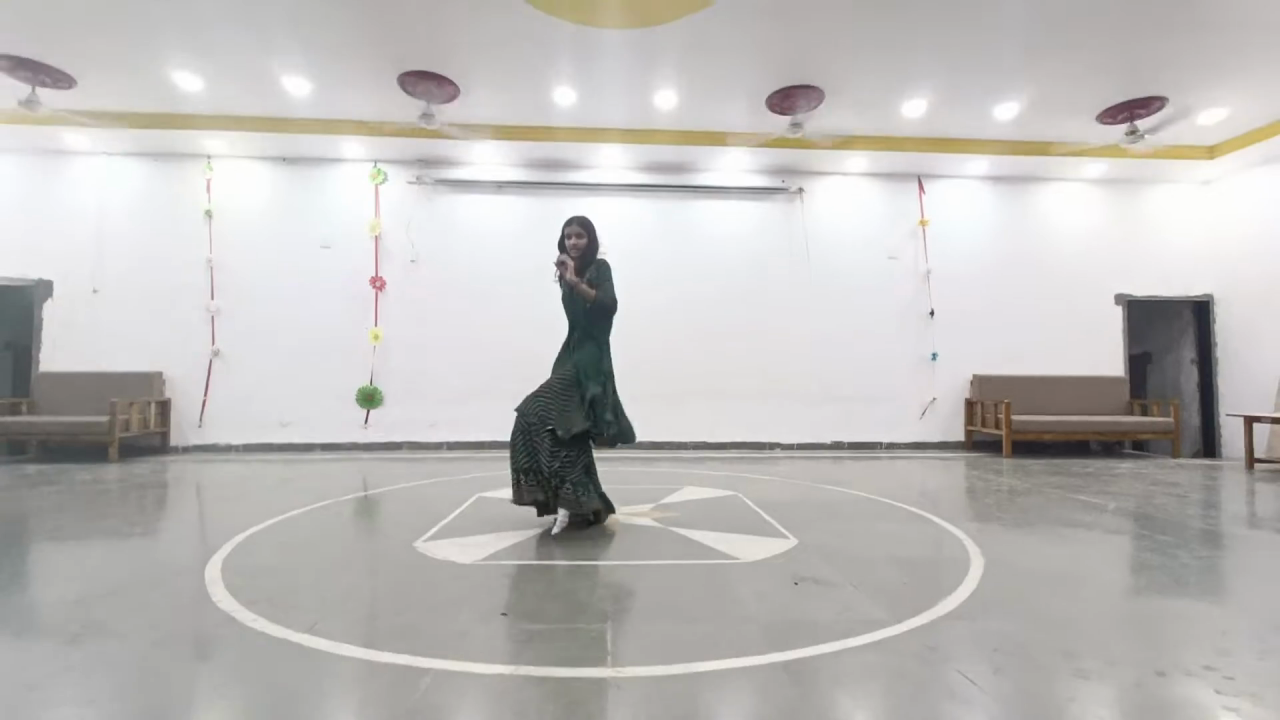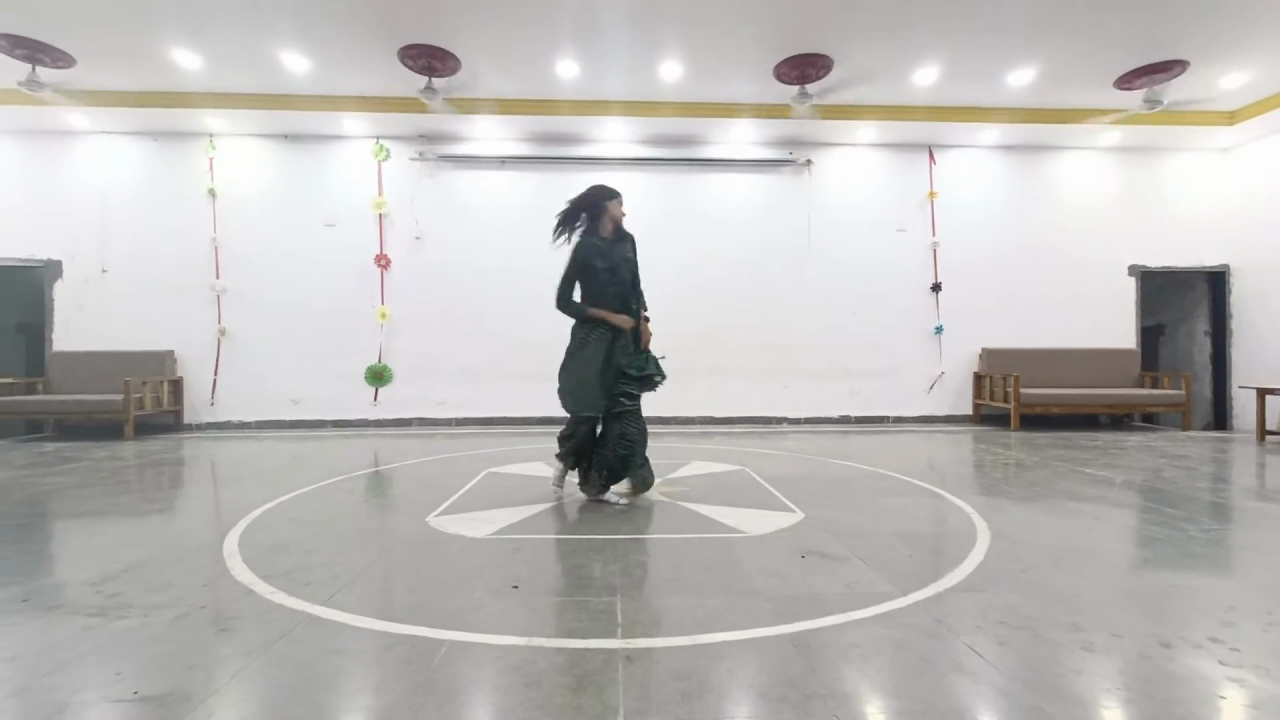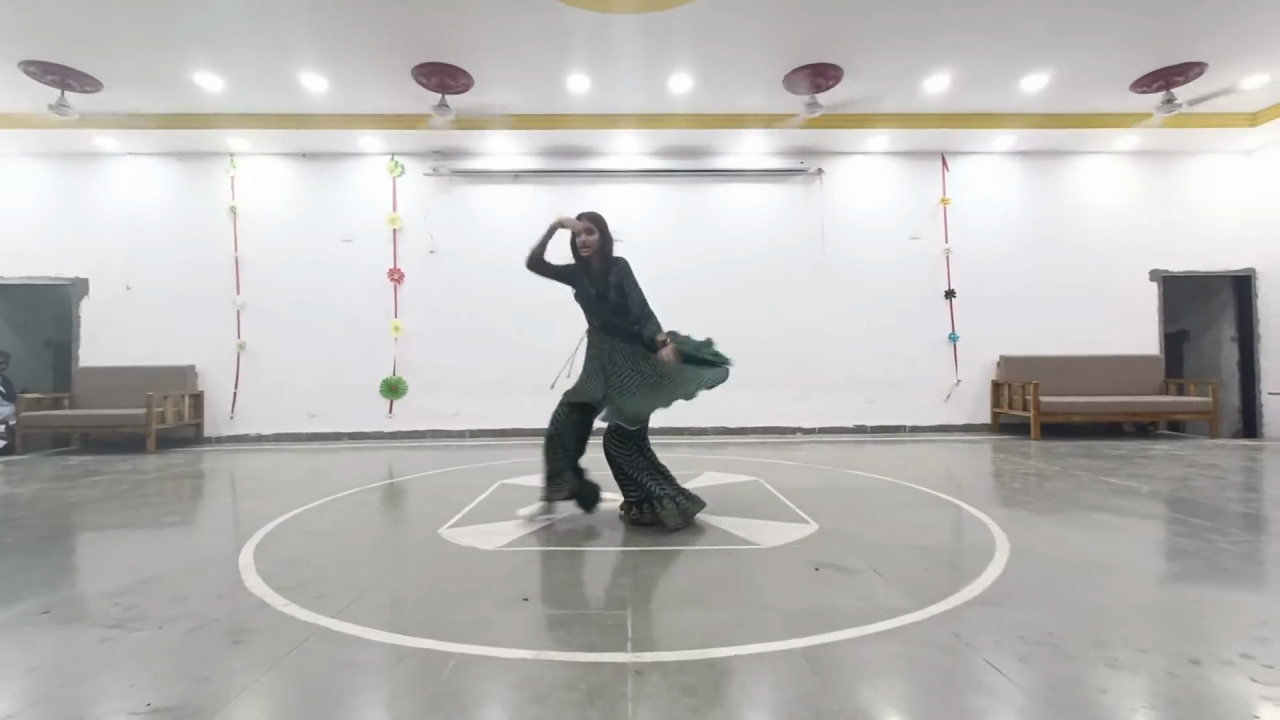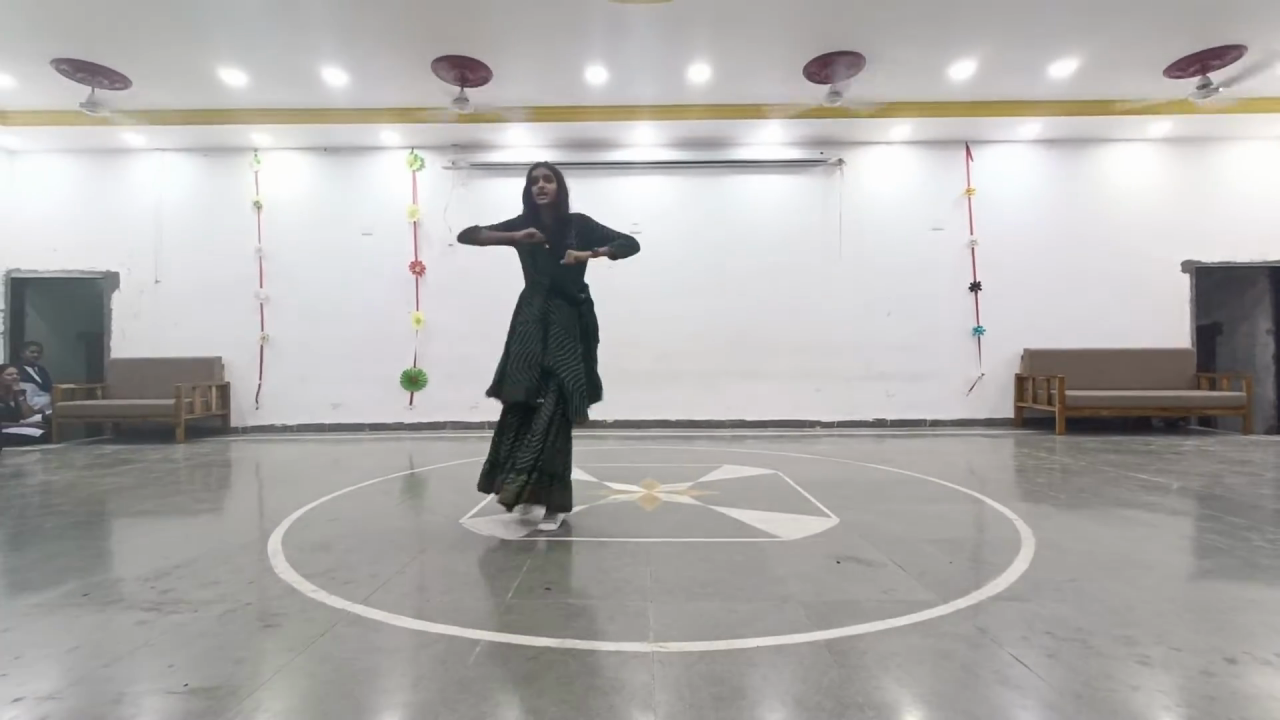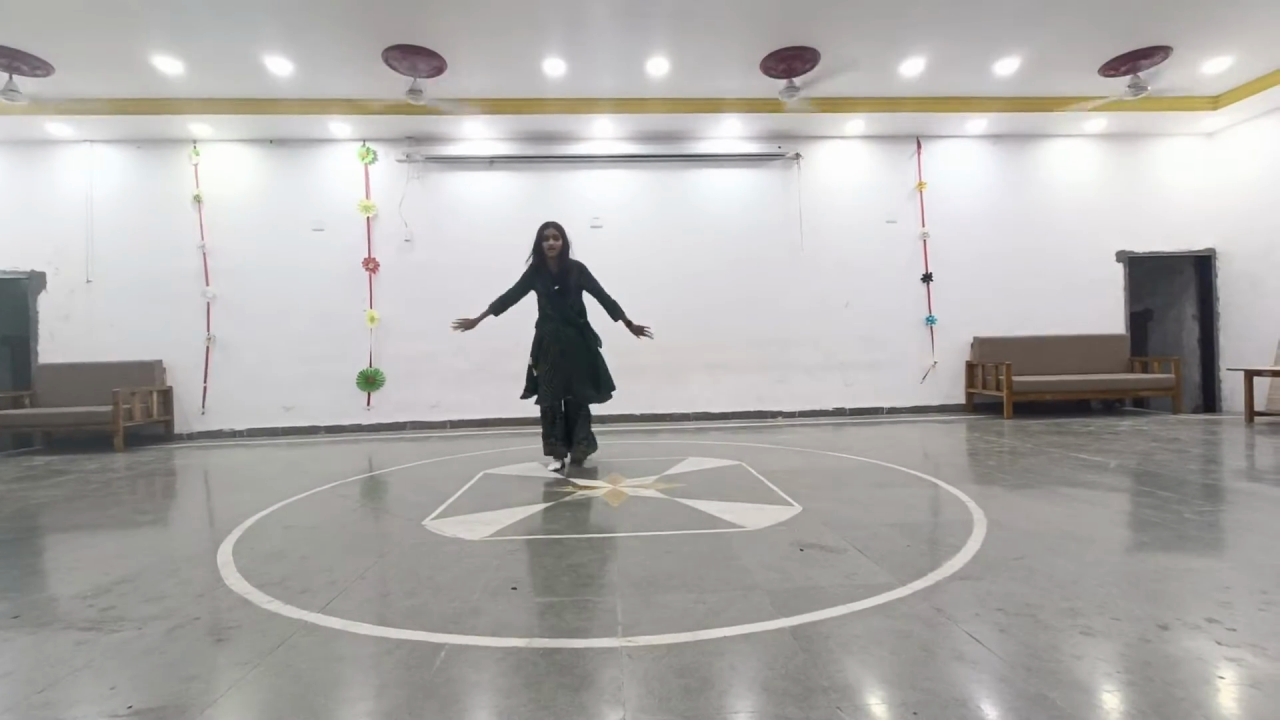
dt=1s
person 1, frame 1
left shoulder: (599, 268)
right shoulder: (567, 275)
left elbow: (609, 305)
left wrist: (577, 284)
left hip: (590, 359)
right hip: (571, 357)
left knee: (536, 417)
right knee: (568, 430)
left ankle: (568, 500)
right ankle: (582, 505)
person 1, frame 2
left shoulder: (627, 242)
right shoulder: (585, 247)
right elbow: (564, 301)
left wrist: (643, 321)
right wrist: (610, 316)
left hip: (624, 337)
right hip: (593, 338)
left knee: (626, 409)
right knee: (588, 408)
left ankle: (599, 482)
right ankle: (566, 460)
person 1, frame 3
left shoulder: (618, 267)
right shoulder: (575, 274)
left elbow: (641, 310)
right elbow: (533, 264)
left wrist: (665, 344)
right wrist: (554, 228)
left hip: (634, 359)
right hip: (601, 360)
left knee: (622, 436)
right knee: (563, 426)
left ankle: (656, 505)
right ankle: (556, 495)
person 1, frame 4
left shoulder: (578, 224)
right shoulder: (523, 225)
left elbow: (630, 245)
right elbow: (467, 236)
left wrist: (590, 253)
right wrist: (514, 238)
left hip: (569, 325)
right hip: (531, 322)
left knee: (554, 407)
right knee: (521, 402)
left ankle: (554, 500)
right ankle: (514, 488)
person 1, frame 5
left shoulder: (577, 269)
right shoulder: (535, 272)
left elbow: (603, 298)
right elbow: (510, 298)
left wrist: (630, 326)
right wrist: (476, 321)
left hip: (577, 339)
right hip: (548, 341)
left knee: (578, 396)
right knee: (549, 399)
left ankle: (578, 448)
right ankle: (556, 453)
